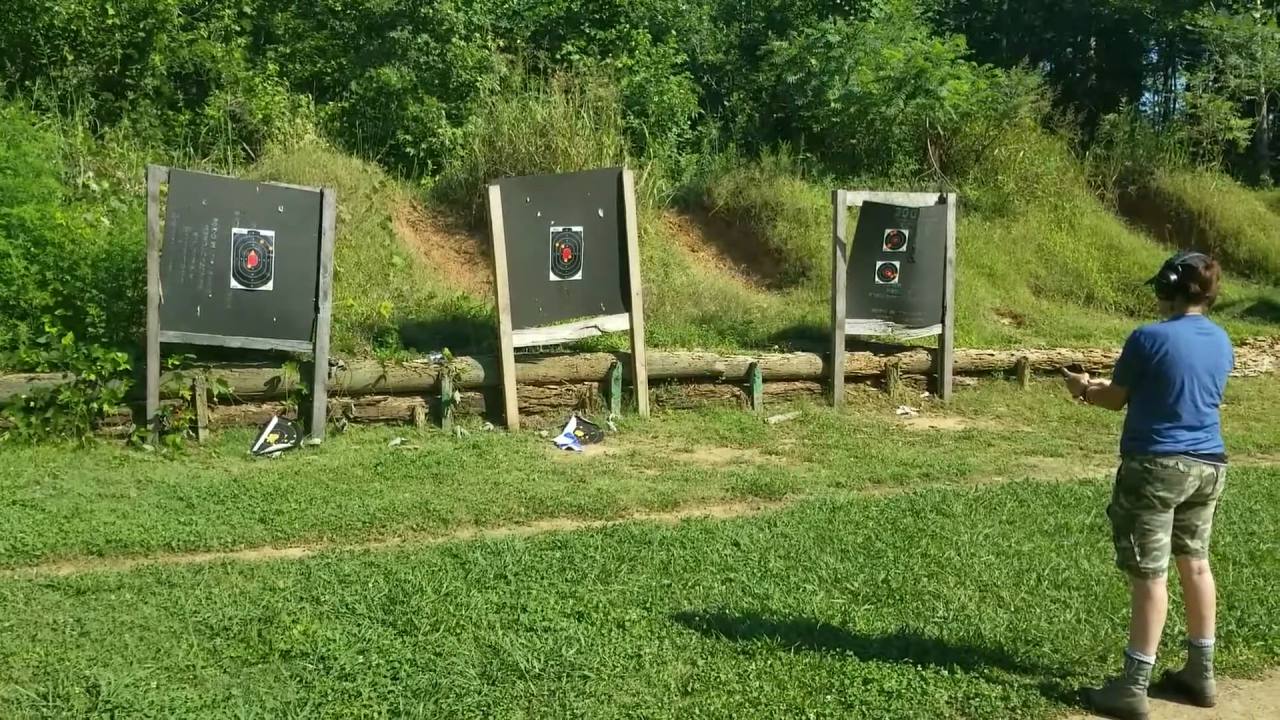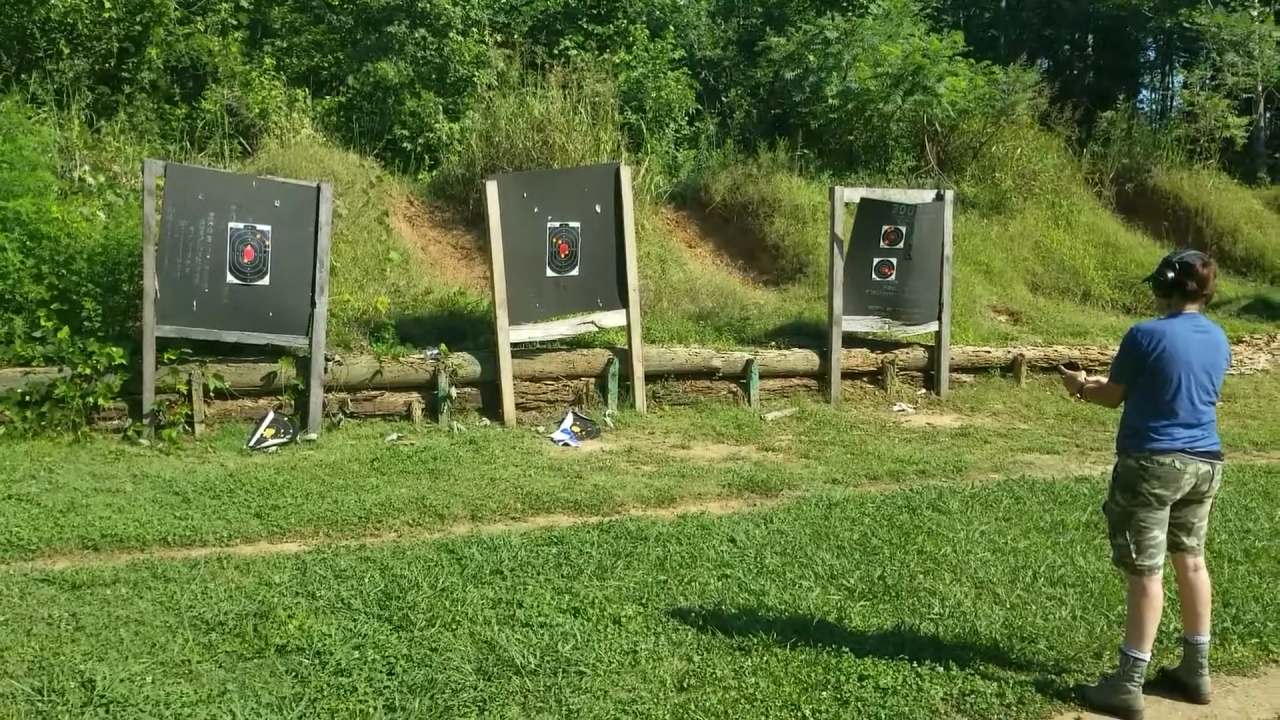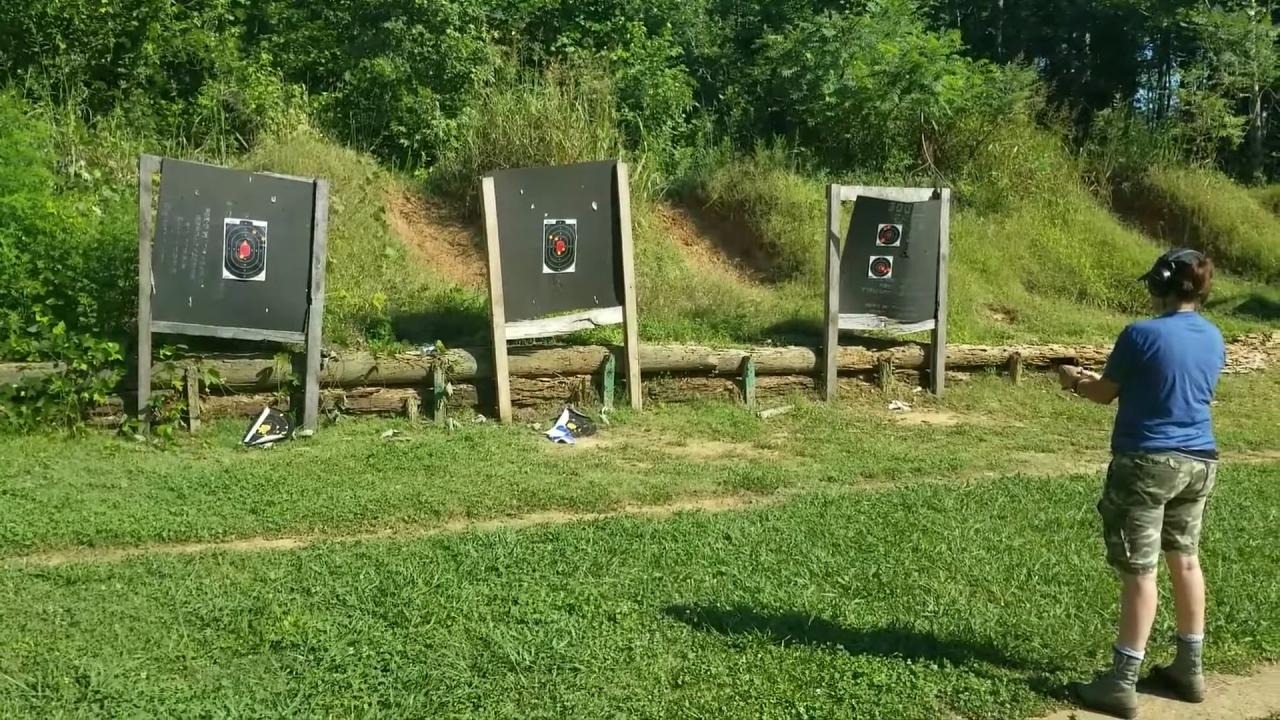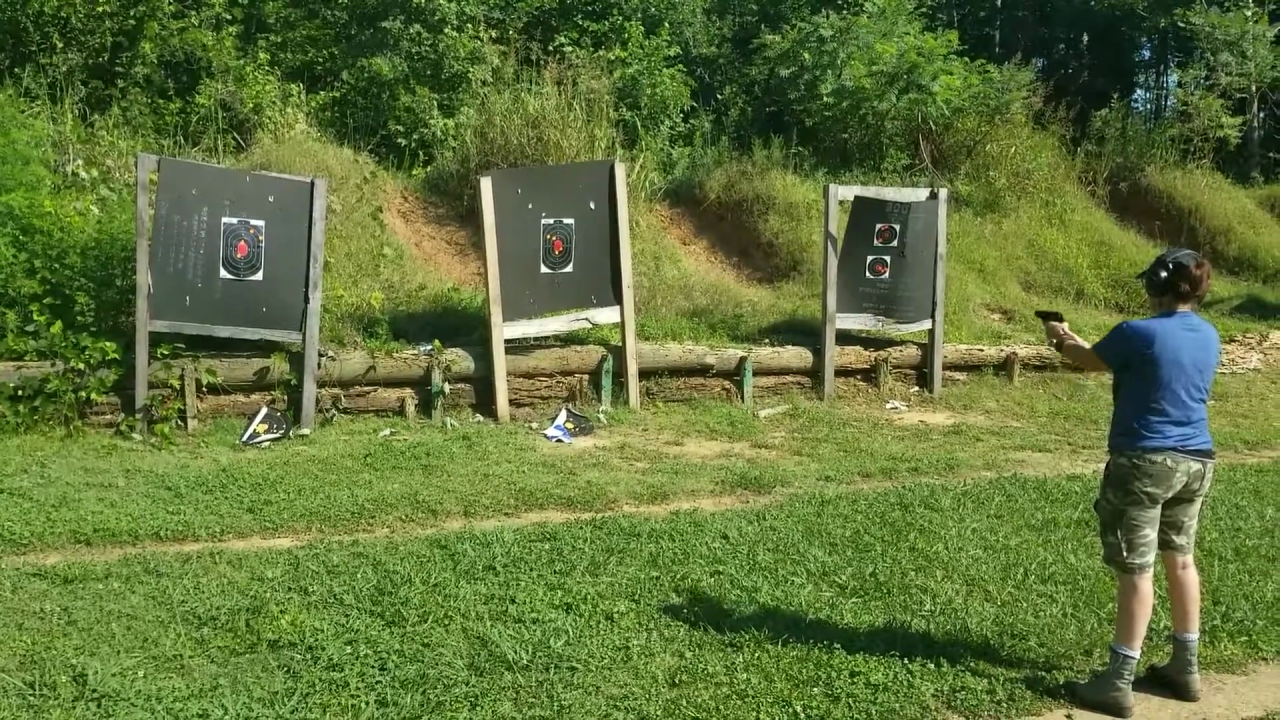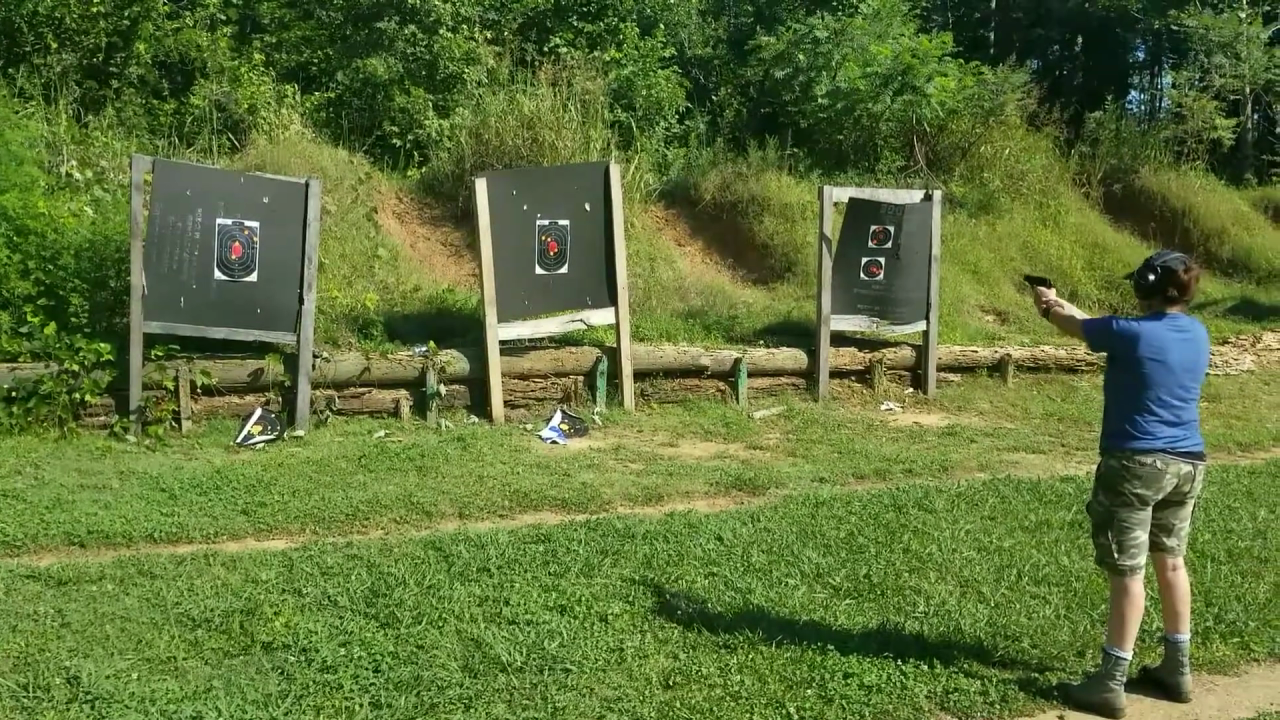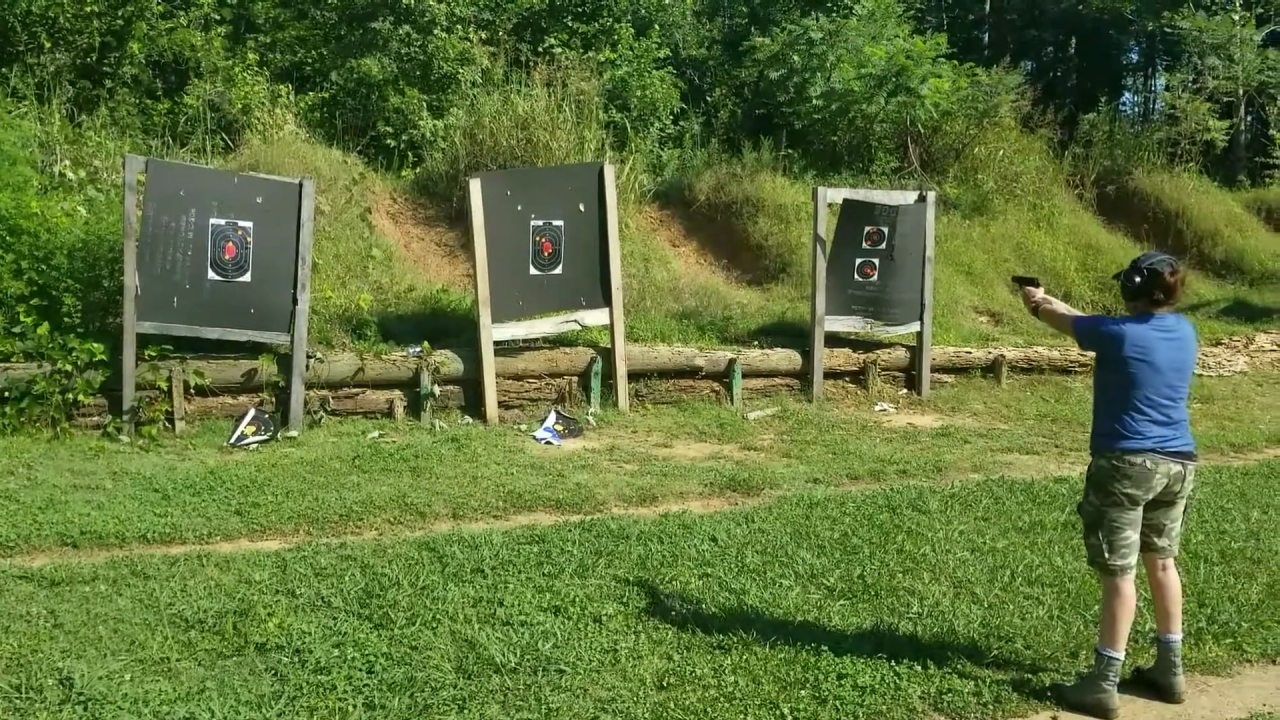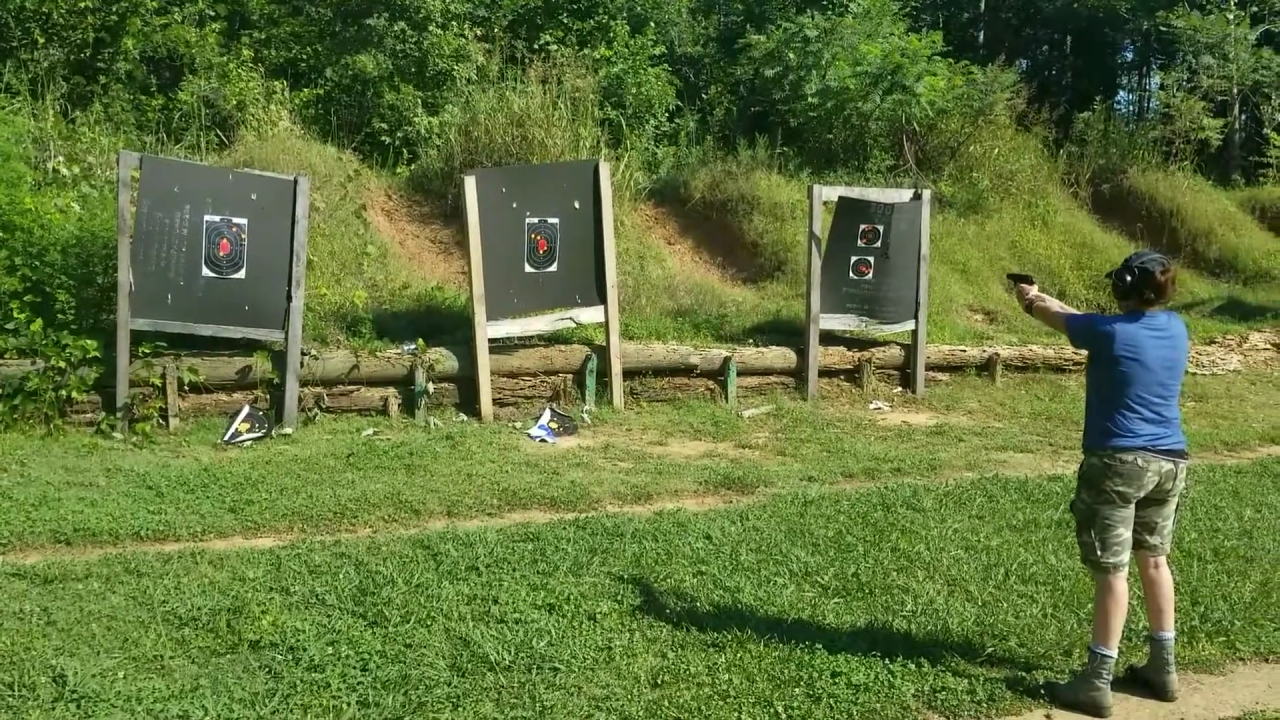
dt=0.4s
person 1, frame 1
left shoulder: (1149, 338)
right shoulder: (1222, 342)
left elbow: (1116, 399)
left wrist: (1084, 389)
right wrist: (1106, 385)
left hip: (1156, 467)
right hip: (1208, 465)
left knee: (1149, 575)
right knee: (1195, 563)
right ankle: (1200, 673)
person 1, frame 2
left shoulder: (1147, 335)
right shoulder: (1219, 339)
left elbow: (1113, 397)
left wrist: (1081, 386)
right wrist: (1104, 382)
left hip: (1152, 464)
right hip: (1205, 462)
left knee: (1145, 572)
right knee: (1191, 561)
right ankle: (1195, 670)
person 1, frame 3
left shoulder: (1142, 334)
right shoulder: (1213, 338)
left elbow: (1106, 393)
left wrist: (1076, 382)
right wrist: (1096, 377)
left hip: (1147, 462)
right hip: (1199, 461)
left knee: (1139, 571)
right knee: (1184, 560)
right ankle: (1189, 669)
person 1, frame 4
left shoulder: (1139, 333)
right shoulder: (1209, 337)
left elbow: (1090, 360)
left wrist: (1061, 339)
right wrist: (1076, 339)
left hip: (1144, 463)
right hip: (1196, 461)
left knee: (1136, 570)
right knee: (1180, 560)
right ankle: (1185, 668)
person 1, frame 5
left shoulder: (1129, 332)
right shoulder: (1197, 333)
left elbow: (1076, 326)
left wrist: (1049, 306)
right wrist: (1062, 303)
left hip: (1136, 464)
right hip: (1188, 463)
left knee: (1127, 572)
right knee: (1171, 562)
right ankle: (1177, 669)
person 1, frame 6
left shoulder: (1119, 334)
right shoulder: (1184, 331)
left elbow: (1065, 322)
left wrist: (1037, 302)
right wrist: (1050, 300)
left hip: (1127, 465)
right hip: (1178, 463)
left knee: (1119, 573)
right knee: (1162, 562)
right ankle: (1170, 670)
person 1, frame 7
left shoulder: (1110, 332)
right shoulder: (1176, 328)
left elbow: (1058, 318)
left wrist: (1031, 299)
right wrist: (1046, 298)
left hip: (1118, 463)
right hip: (1170, 461)
left knee: (1112, 570)
right knee: (1155, 560)
right ankle: (1162, 667)
